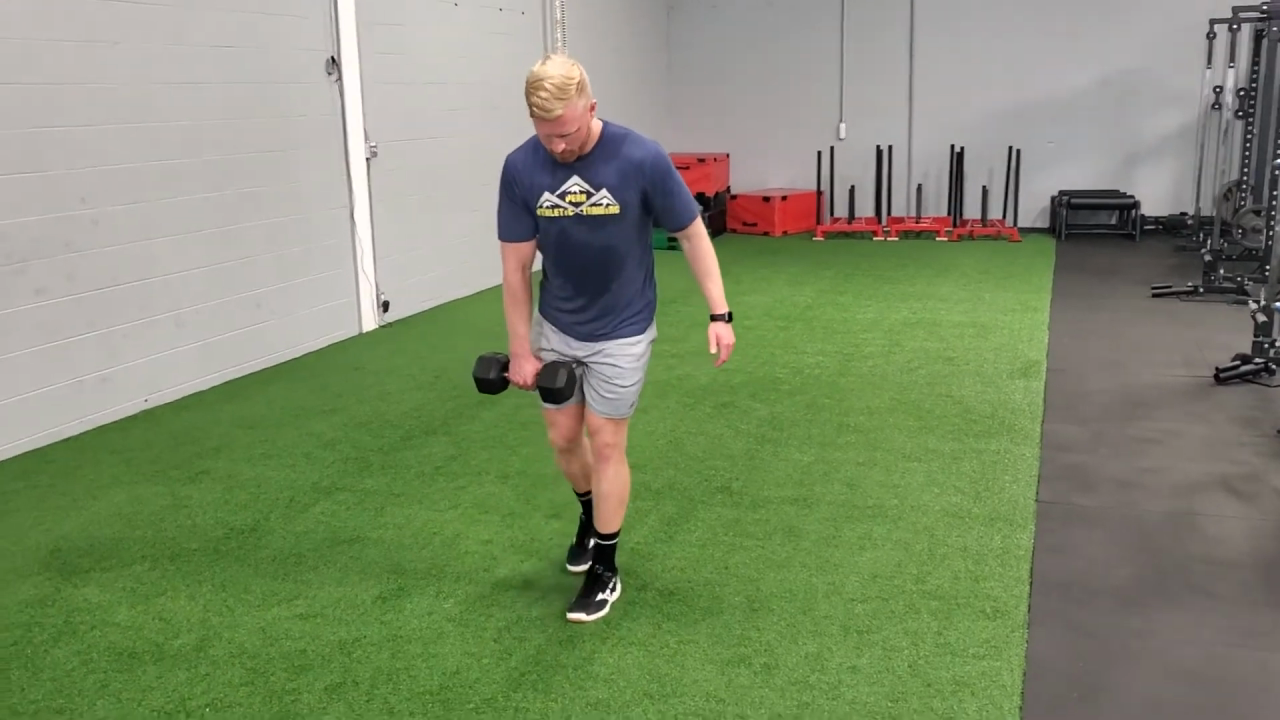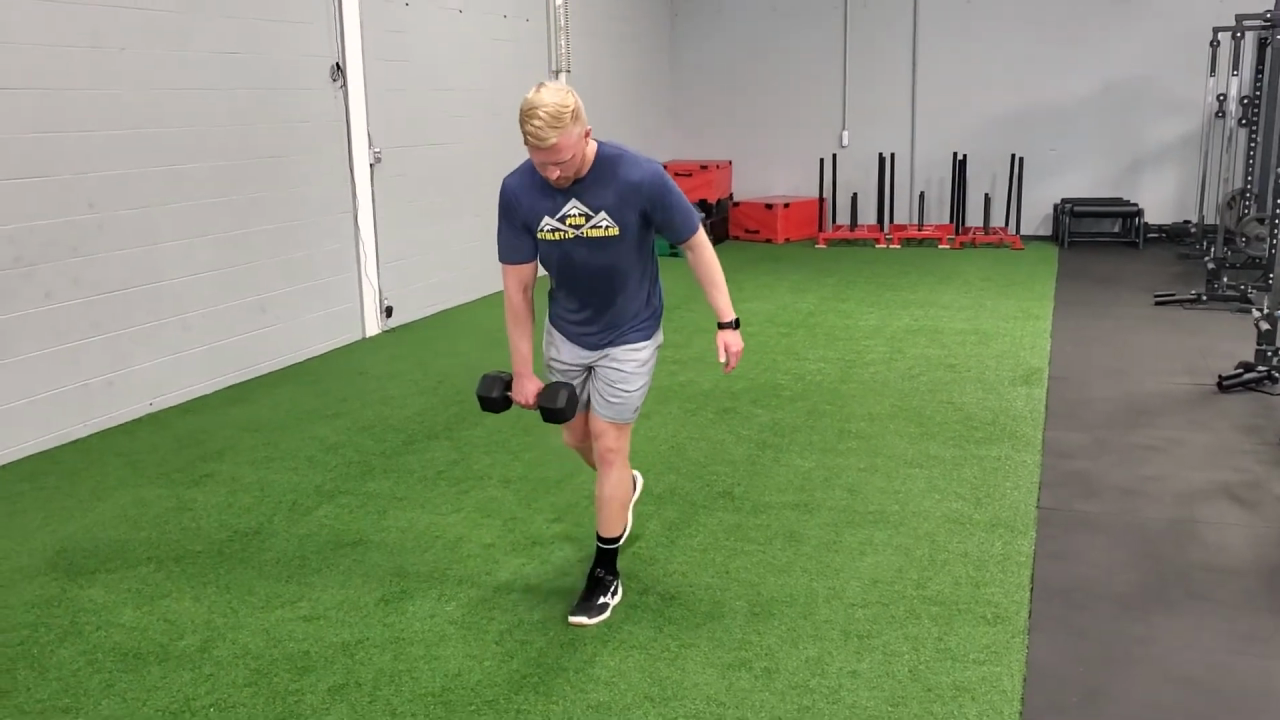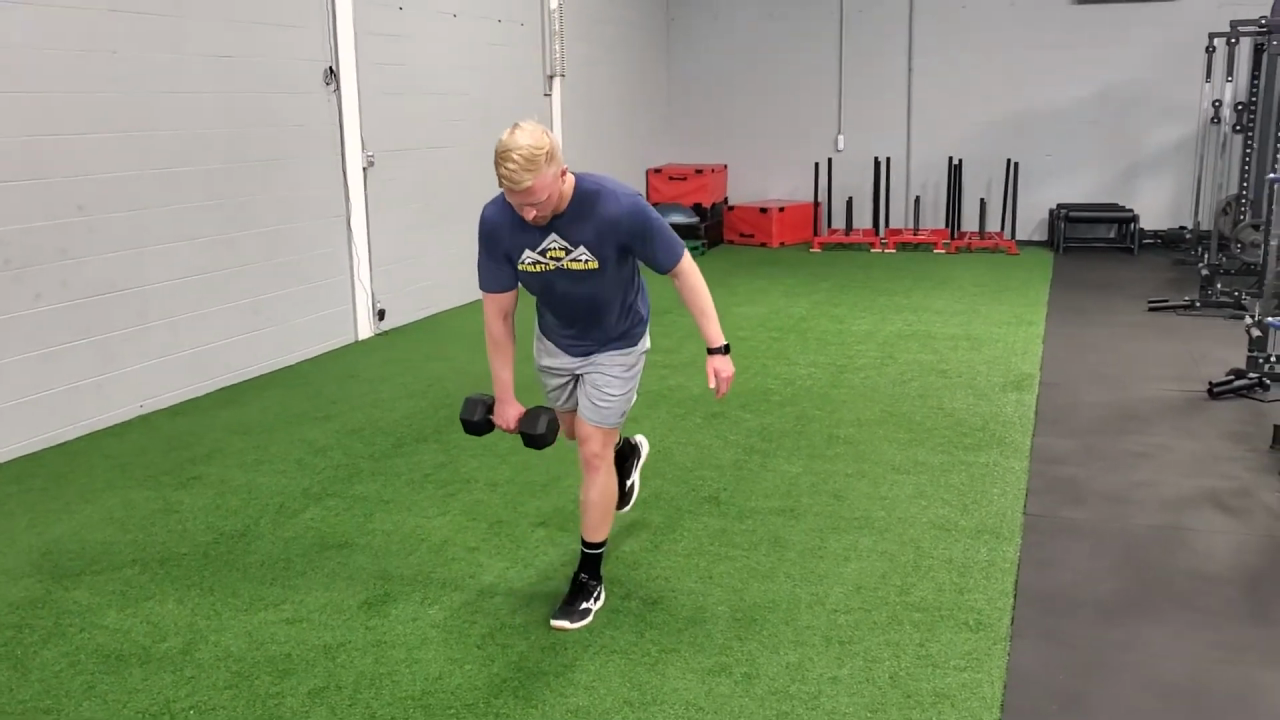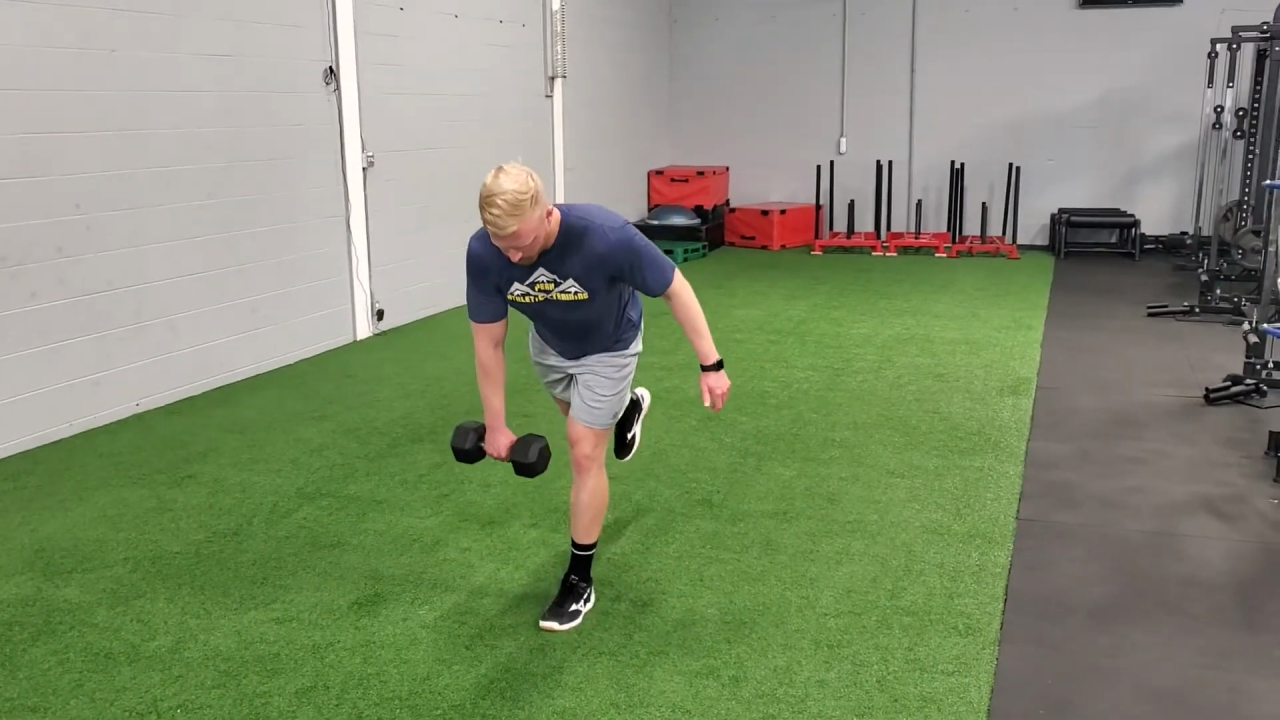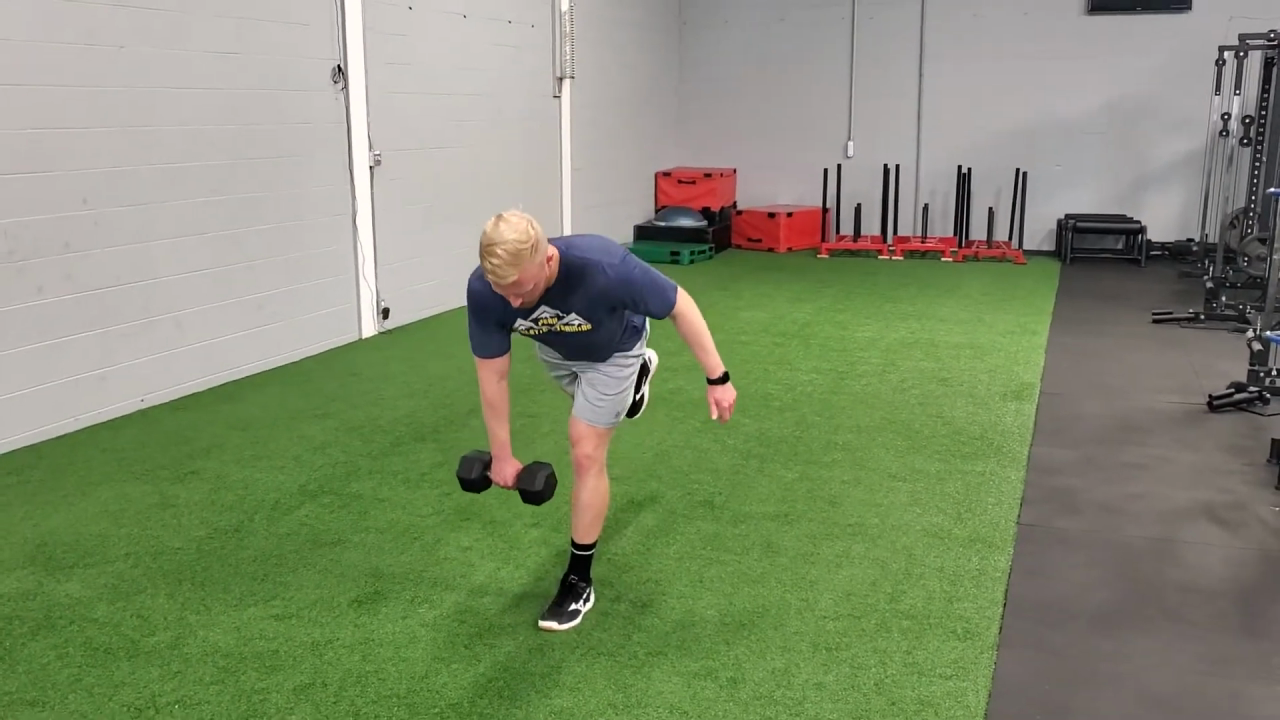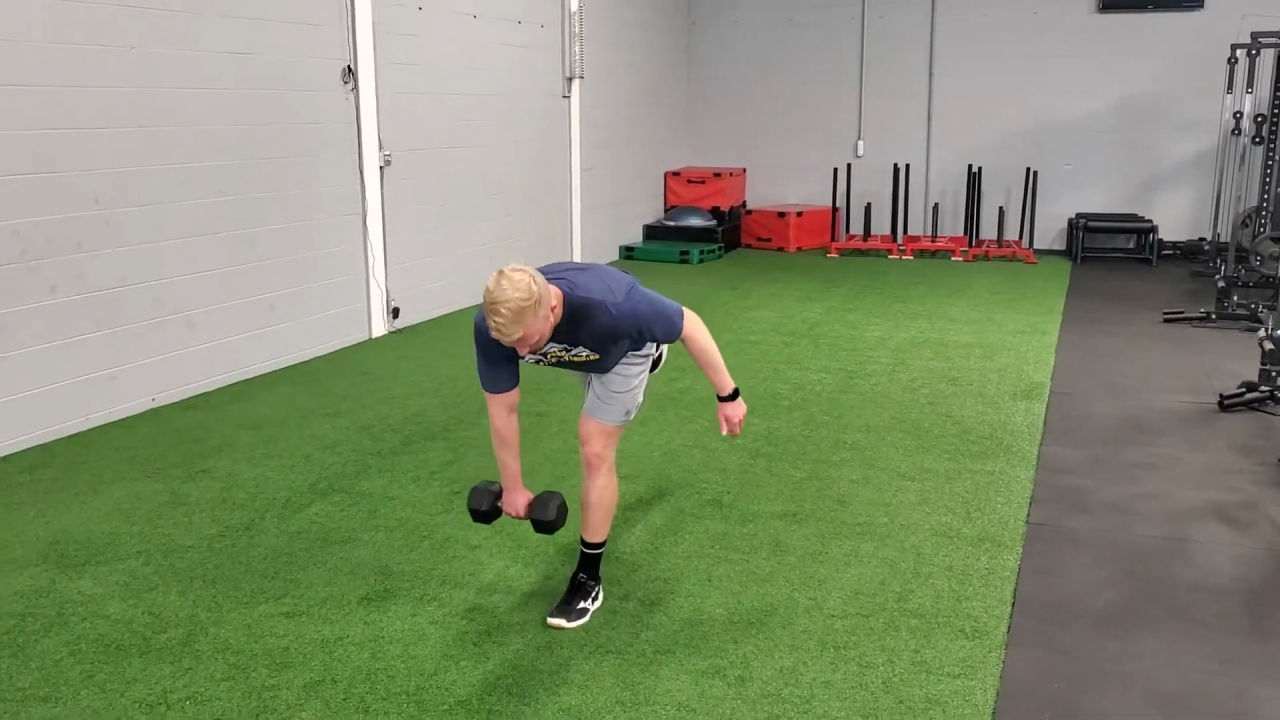
dt=0.4s
person 1, frame 1
left shoulder: (641, 159)
right shoulder: (520, 168)
left elbow: (692, 234)
right elbow: (516, 266)
left wrist: (719, 314)
right wrist: (520, 351)
left hip: (621, 330)
right hip: (555, 327)
left knee: (605, 444)
right knee: (563, 439)
left ankle: (604, 569)
right ankle: (590, 515)
person 1, frame 2
left shoulder: (639, 178)
right shoulder: (517, 190)
left elbow: (695, 244)
right elbow: (518, 286)
left wrist: (727, 321)
right wrist: (522, 371)
left hip: (628, 335)
right hip: (565, 334)
left knee: (608, 447)
right knee: (577, 439)
left ankle: (605, 574)
right ankle: (623, 486)
person 1, frame 3
left shoulder: (619, 208)
right shoulder: (496, 221)
left elbow: (682, 269)
right elbow: (498, 314)
left wrist: (717, 347)
right wrist: (505, 397)
left hip: (615, 343)
right hip: (555, 341)
left knee: (592, 453)
right knee: (575, 434)
left ankle: (589, 578)
right ankle: (626, 453)
person 1, frame 4
left shoulder: (605, 236)
right shoulder: (483, 252)
left elbow: (674, 289)
right elbow: (489, 342)
left wrist: (710, 364)
right wrist: (495, 424)
left hip: (607, 346)
right hip: (549, 344)
left knee: (584, 452)
right knee: (578, 421)
left ankle: (579, 580)
right ankle: (626, 408)
person 1, frame 5
left shoulder: (604, 267)
right shoulder: (483, 288)
left elbow: (679, 305)
right elbow: (493, 376)
left wrist: (717, 377)
right wrist: (501, 455)
left hip: (611, 350)
right hip: (555, 349)
left knee: (585, 452)
right knee: (588, 417)
left ankle: (579, 580)
right ankle: (638, 373)
person 1, frame 6
left shoulder: (609, 303)
right shoulder: (493, 325)
left elbow: (688, 325)
right elbow: (502, 409)
left wrist: (727, 395)
right wrist: (512, 486)
left hip: (623, 347)
left knee: (595, 449)
left ankle: (588, 578)
right ankle: (650, 348)
